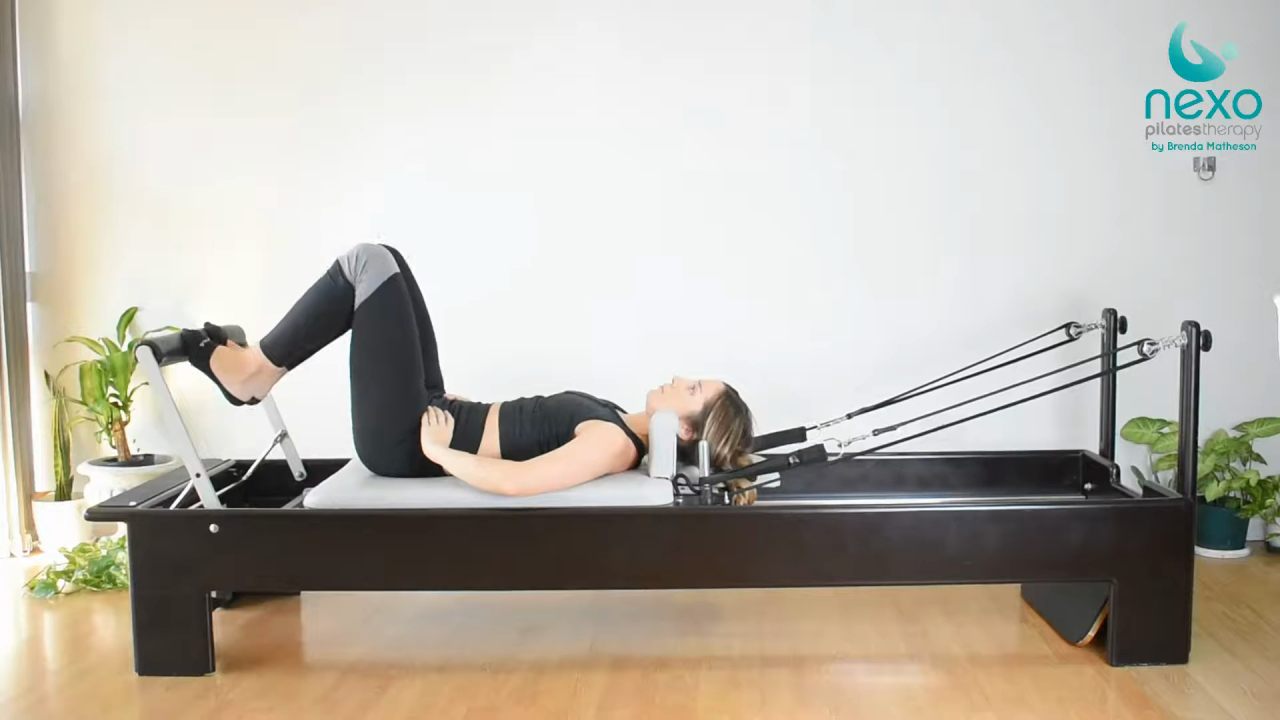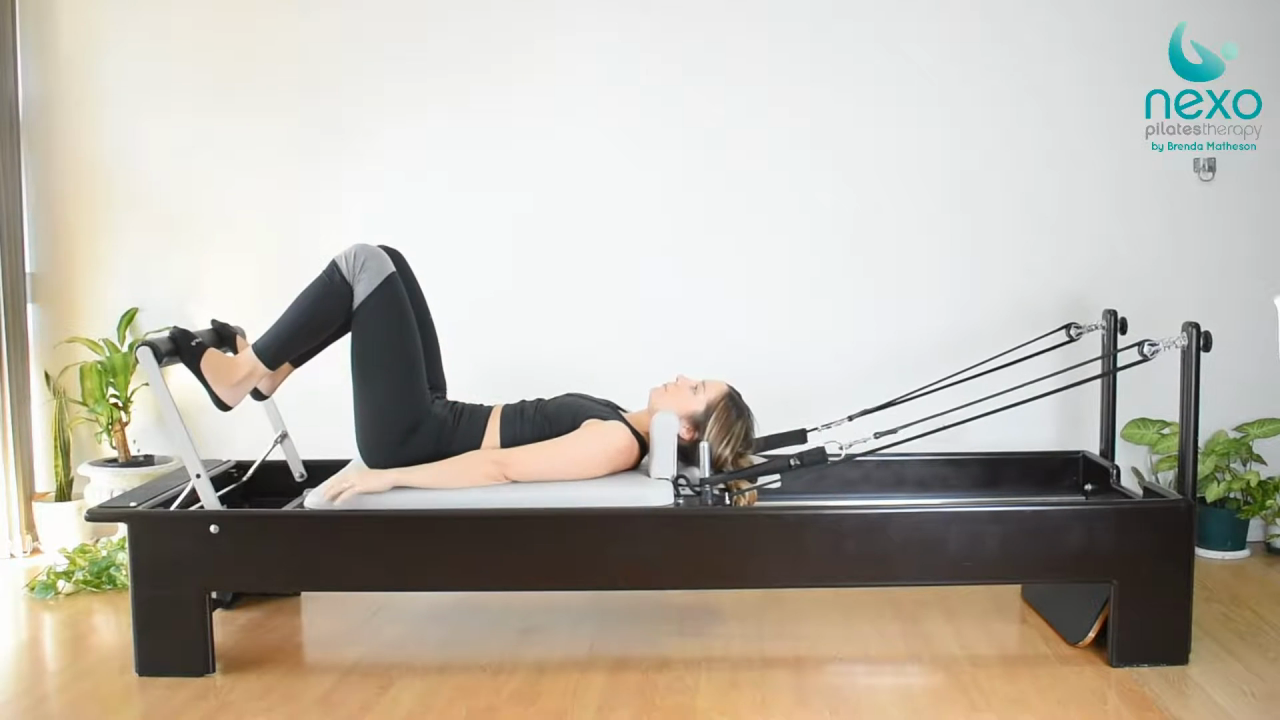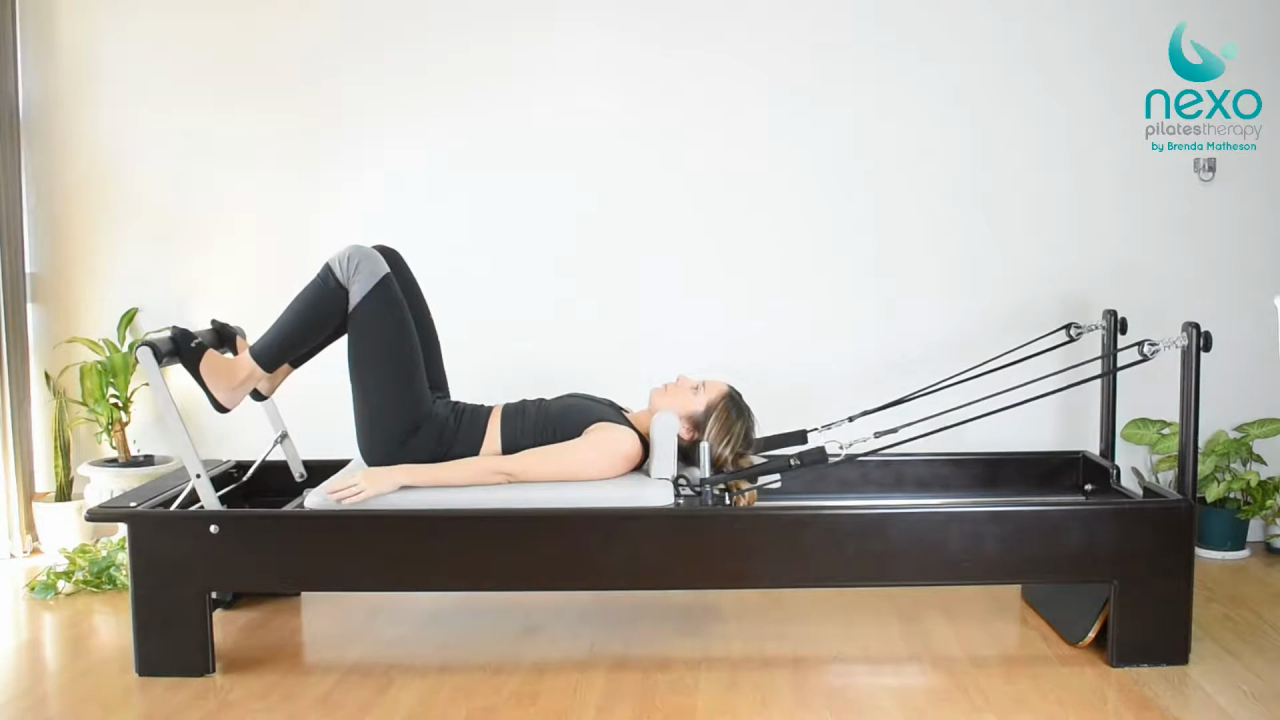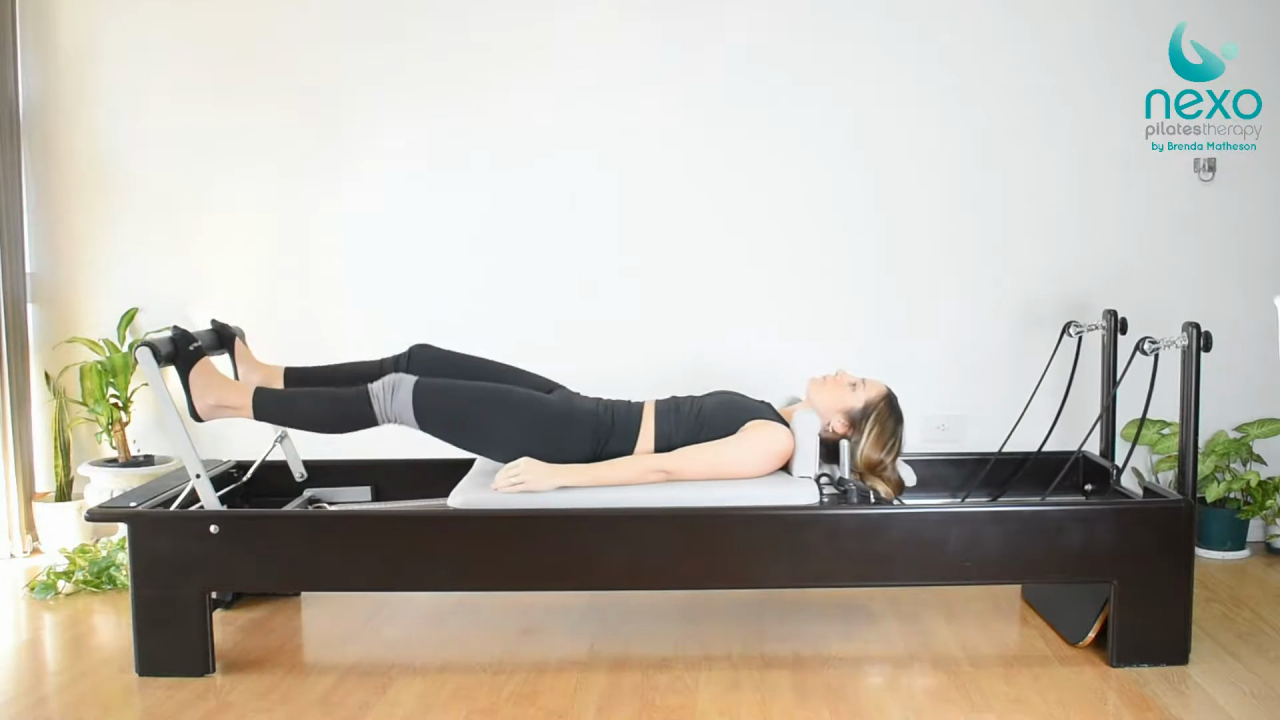
dt=1s
person 1, frame 1
left shoulder: (614, 446)
right shoulder: (619, 425)
left elbow: (514, 481)
left wrist: (437, 452)
left hip: (402, 442)
right hip: (436, 418)
left knee: (368, 263)
right knee: (382, 270)
left ankle: (254, 371)
right ankle: (263, 369)
person 1, frame 2
left shoulder: (615, 446)
right shoulder: (620, 424)
left elbow: (503, 468)
left wrist: (391, 476)
left hip: (409, 439)
right hip: (437, 420)
left knee: (364, 265)
right knee: (383, 263)
left ankle: (241, 374)
right ankle: (267, 369)
person 1, frame 3
left shoulder: (620, 449)
right shoulder: (624, 423)
left elbow: (506, 471)
left wrist: (397, 474)
left hip: (413, 439)
right hip: (439, 420)
left knee: (358, 266)
right knee: (379, 262)
left ankle: (239, 376)
right ankle: (266, 368)
person 1, frame 4
left shoulder: (776, 445)
right shoulder: (768, 417)
left elbow: (666, 468)
left wrist: (560, 474)
left hip: (575, 437)
right hip: (579, 414)
left knee: (396, 396)
right knee: (418, 361)
left ankle: (224, 397)
right ankle: (262, 377)
